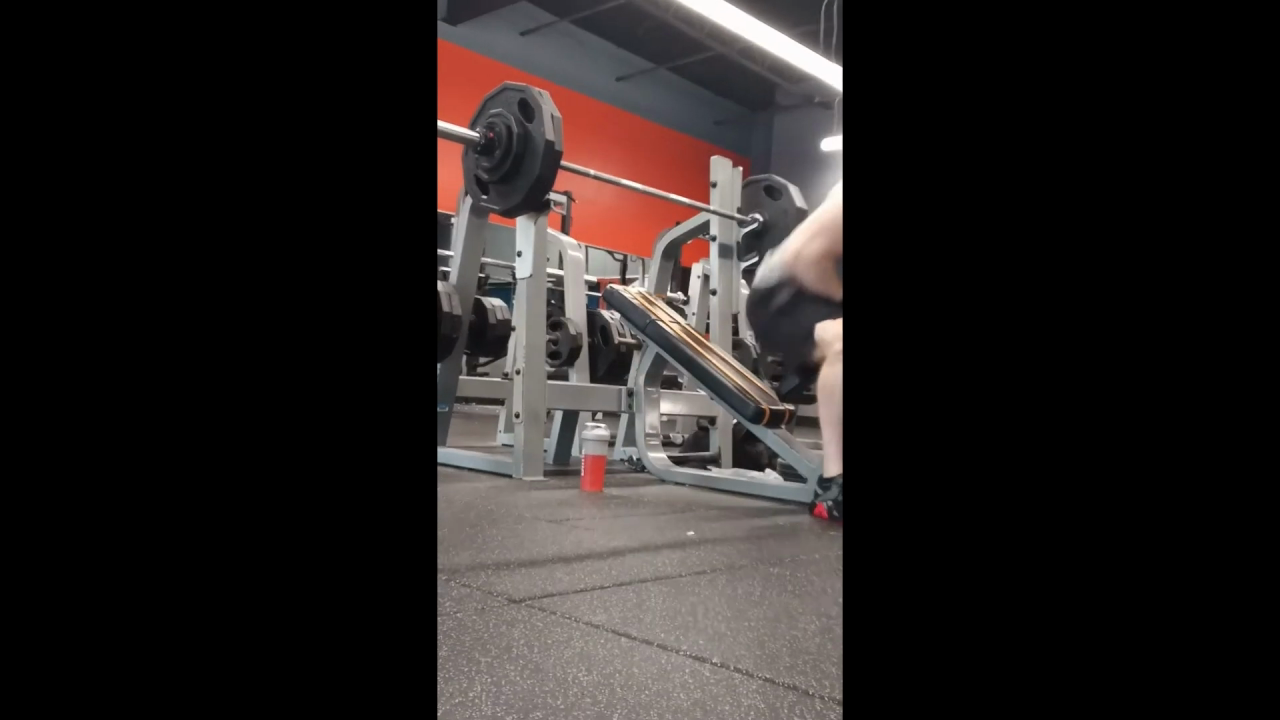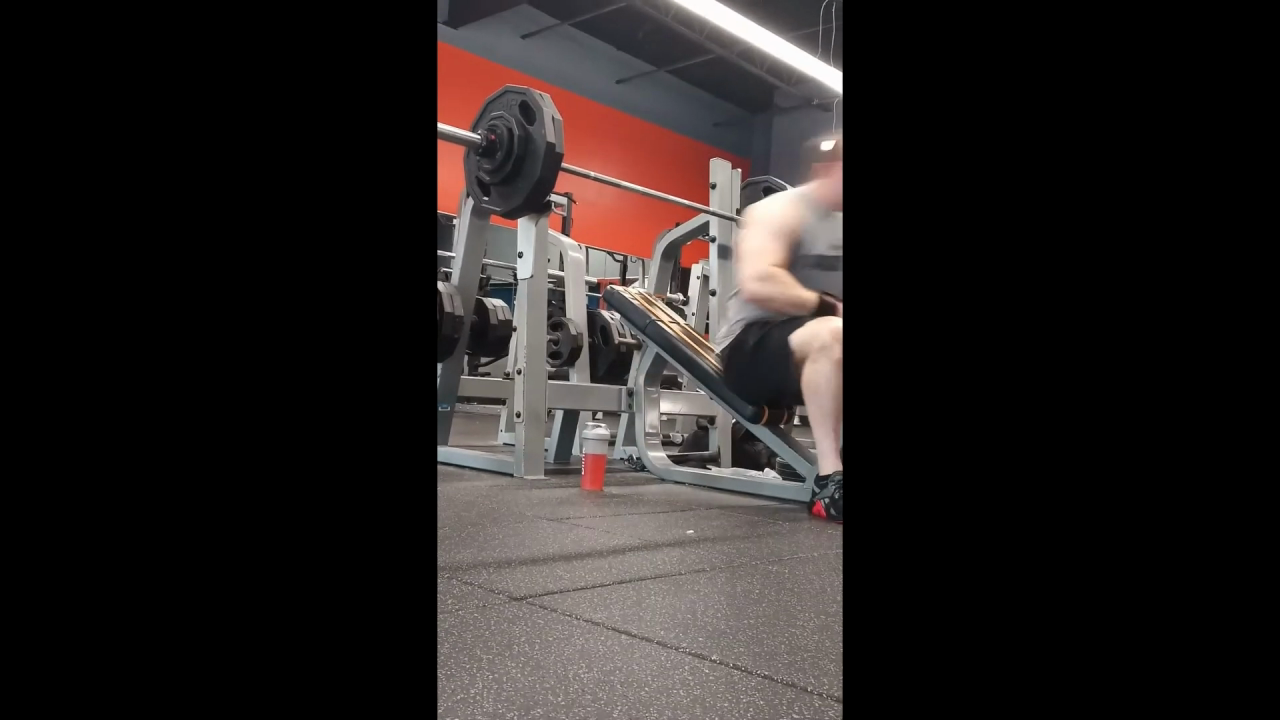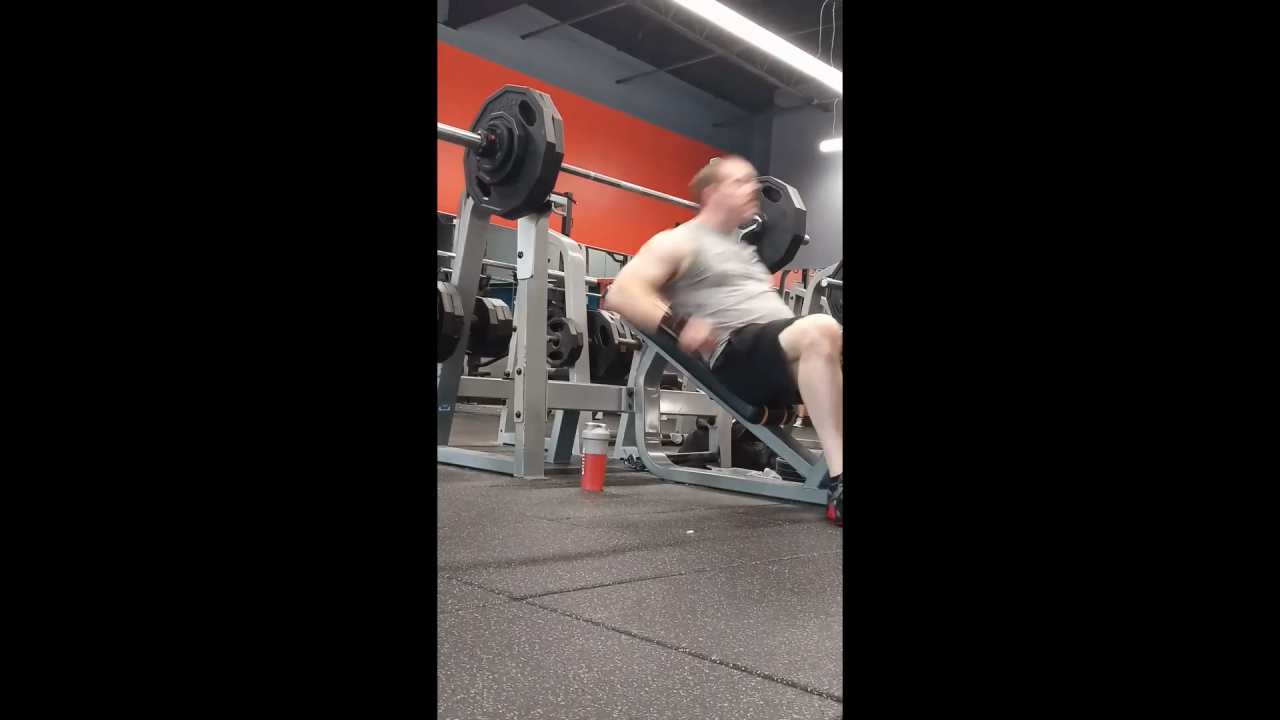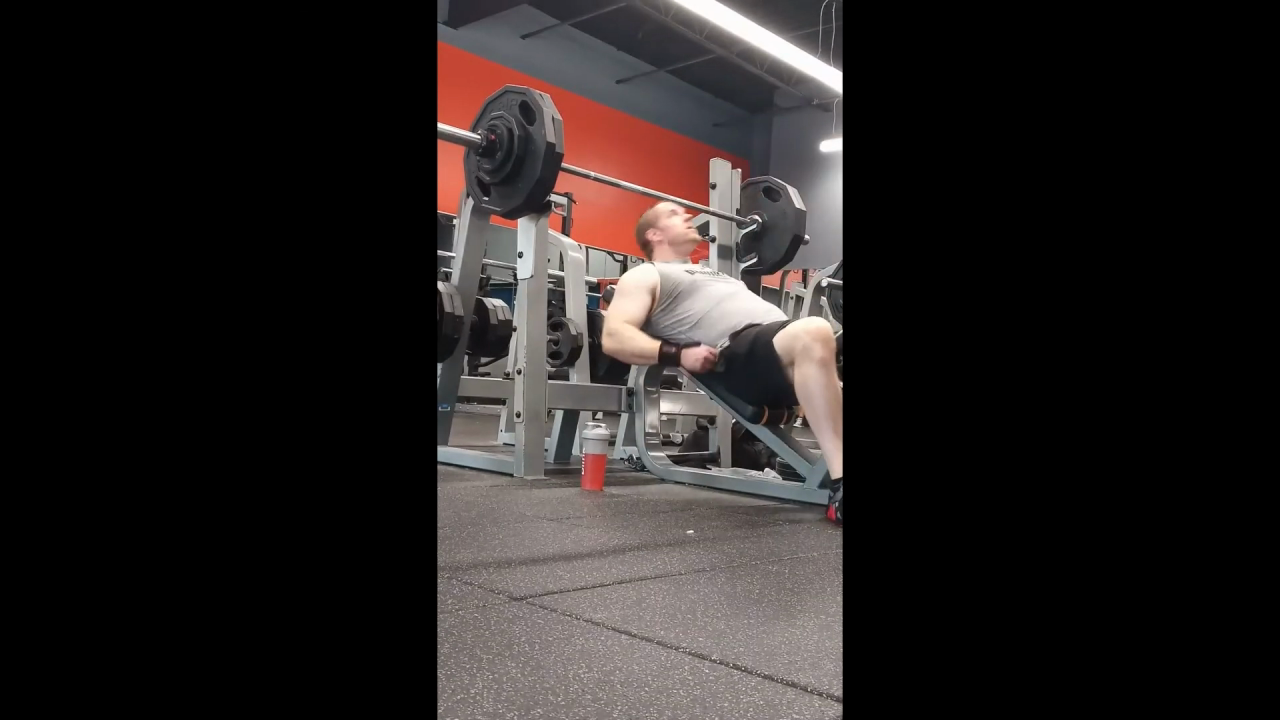
dt=0.4s
person 1, frame 1
right shoulder: (846, 197)
right elbow: (803, 255)
right wrist: (844, 299)
right hip: (787, 289)
right knee: (841, 339)
right ankle: (831, 485)
person 1, frame 2
left shoulder: (833, 223)
right shoulder: (779, 212)
left elbow: (834, 299)
right elbow: (758, 283)
right wrist: (828, 305)
left hip: (807, 339)
right hip: (752, 344)
right knee: (831, 334)
right ankle: (830, 483)
person 1, frame 3
left shoulder: (742, 249)
right shoulder: (680, 242)
right elbow: (621, 292)
right wrist: (679, 325)
left hip: (784, 342)
right hip: (739, 351)
right knee: (822, 331)
right ankle: (838, 485)
person 1, frame 4
left shoulder: (709, 273)
right shoulder: (647, 277)
right elbow: (614, 337)
right wrist: (679, 353)
left hip: (785, 345)
right hip: (742, 351)
right knee: (813, 334)
right ankle: (841, 487)
